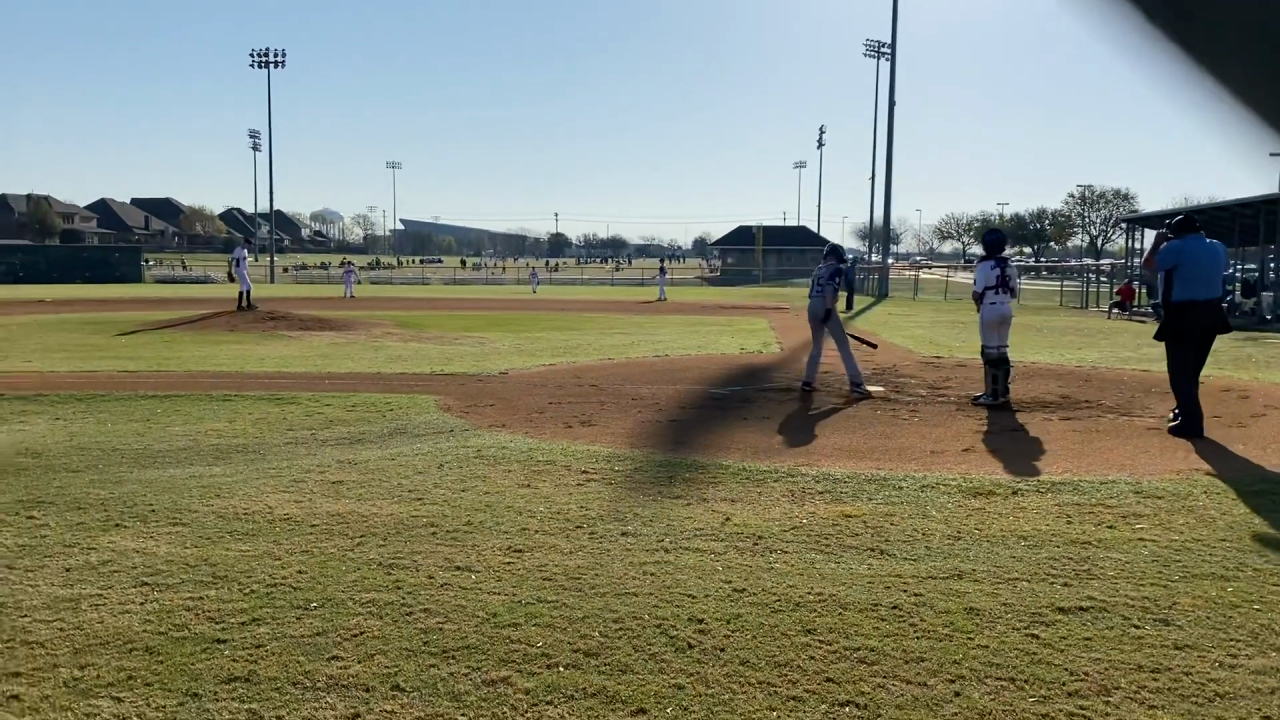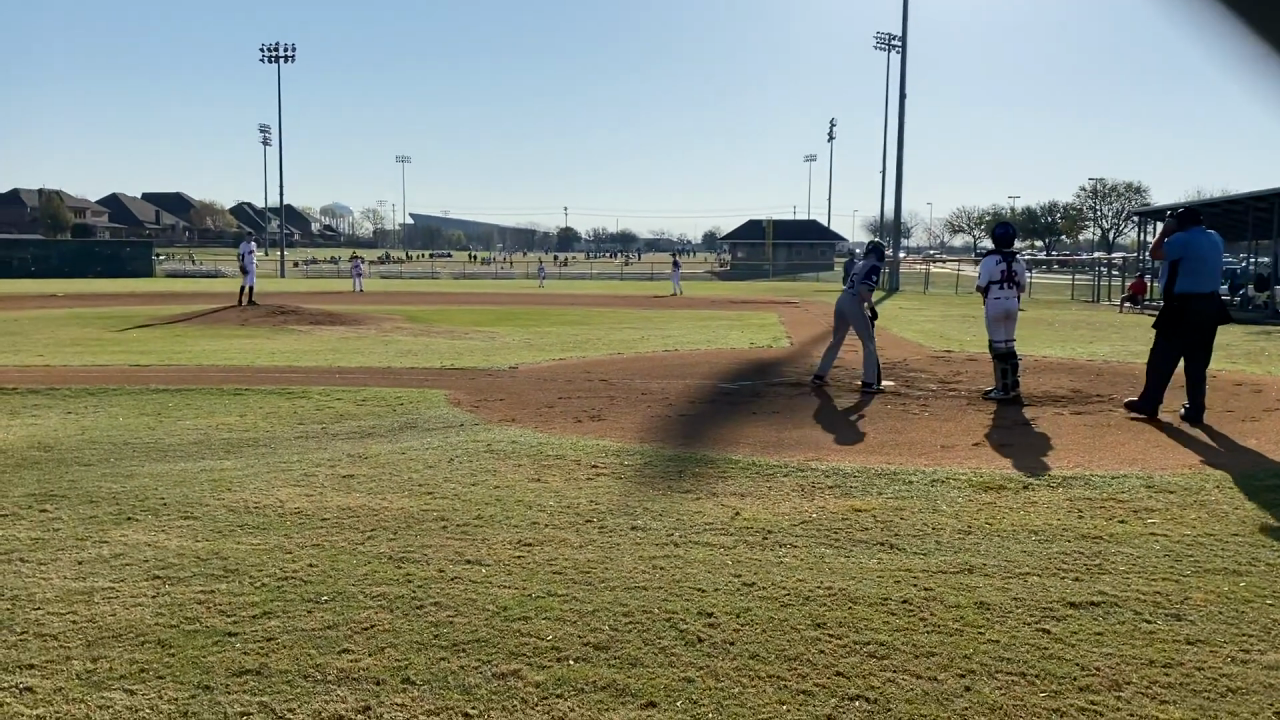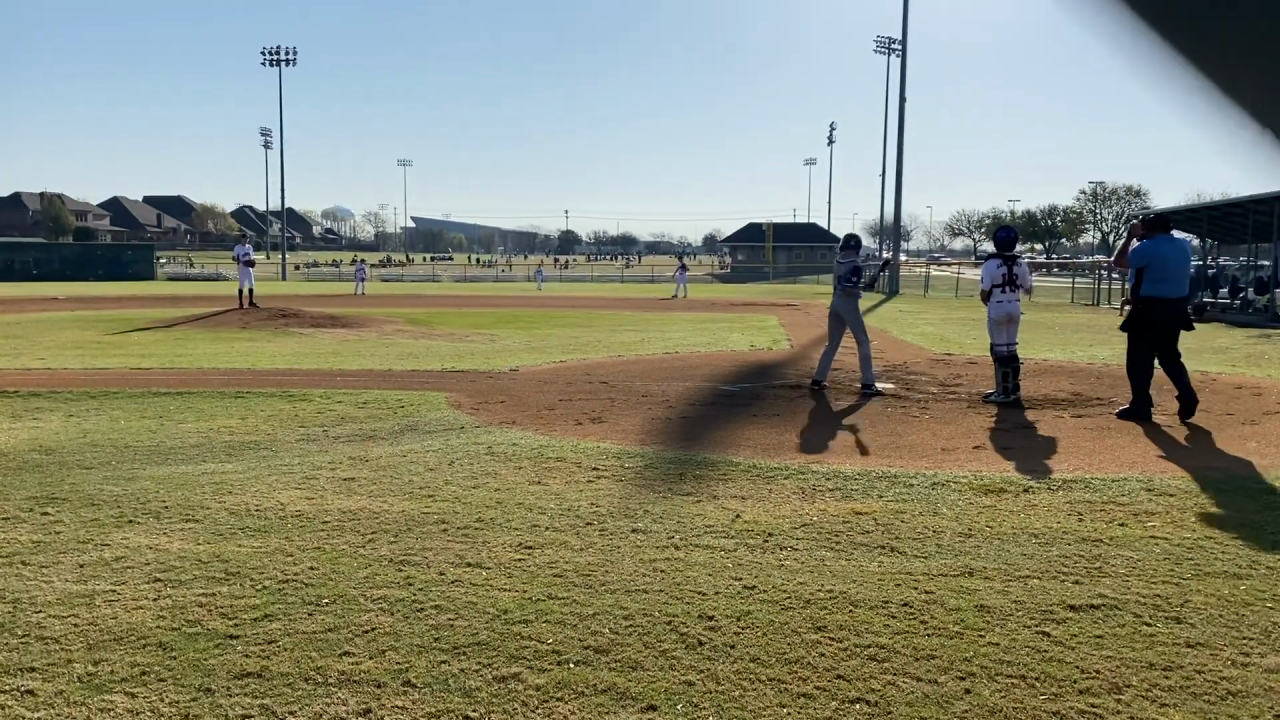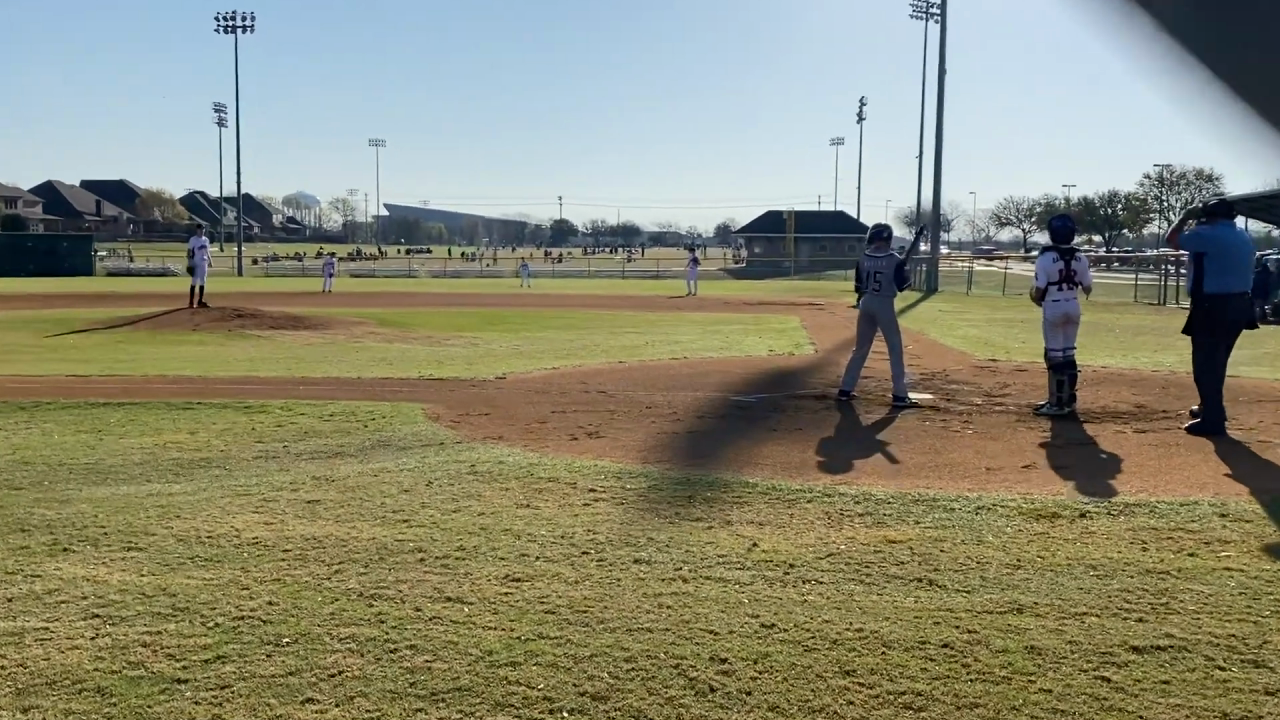
dt=0.5s
person 1, frame 1
left shoulder: (1177, 247)
right shoulder: (1217, 248)
left elbow: (1149, 265)
right elbow: (1225, 266)
left wrist: (1158, 242)
left hip: (1182, 315)
right hip: (1211, 314)
left knee: (1180, 370)
right knee: (1192, 369)
left ankle: (1190, 421)
right ankle: (1186, 416)
person 1, frame 2
left shoulder: (1183, 239)
right shoulder: (1215, 239)
left elbow: (1155, 253)
left wrist: (1166, 231)
left hip: (1182, 307)
right hip: (1209, 306)
left knee: (1162, 357)
right knee: (1197, 362)
left ankle: (1149, 403)
right ankle: (1195, 409)
person 1, frame 3
left shoulder: (1148, 248)
right shoulder: (1183, 245)
left elbow: (1119, 262)
left wrist: (1130, 237)
left hip: (1149, 311)
right hip: (1176, 310)
left knee: (1140, 360)
right knee: (1170, 357)
left ankle: (1141, 407)
right ankle: (1187, 399)
person 1, frame 4
left shoulder: (1208, 234)
right shoulder: (1244, 237)
left elbow: (1172, 240)
left wrist: (1186, 217)
right wrist: (1197, 226)
left hip: (1212, 308)
right hip: (1238, 306)
left knee: (1206, 364)
right knee: (1217, 363)
left ankle: (1212, 419)
right ankle: (1210, 410)
person 2, frame 1
left shoulder: (983, 265)
right shoulder: (1010, 267)
left elbow: (976, 294)
right elbow: (1014, 293)
left wrist: (977, 299)
left hip: (989, 310)
right hip: (1006, 309)
left knee: (990, 352)
right knee: (1002, 350)
left ankle: (992, 394)
right ankle: (1003, 392)
person 2, frame 2
left shoulder: (989, 260)
right shoulder: (1019, 261)
left elbow: (979, 287)
right elbow: (1022, 288)
left wrist: (988, 289)
left hip: (995, 305)
right hip: (1012, 304)
left knee: (998, 346)
right knee: (1009, 344)
left ankle: (1002, 389)
right ankle: (1013, 386)
person 2, frame 3
left shoulder: (991, 264)
right shoulder: (1020, 264)
left elbow: (984, 292)
right elbow: (1028, 290)
left wrist: (987, 301)
left hip: (997, 309)
right hip: (1014, 308)
left knee: (999, 350)
right knee: (1011, 348)
left ankle: (1003, 392)
right ankle: (1014, 389)
person 2, frame 4
left shoulder: (1046, 257)
right shoulder: (1080, 258)
left elbow: (1038, 291)
right elbow: (1087, 289)
left wrist: (1036, 298)
left hip: (1053, 309)
right hip: (1073, 308)
left knee: (1054, 355)
right knee: (1068, 353)
left ankle: (1057, 403)
right ankle: (1069, 400)
person 3, frame 1
left shoulder: (818, 270)
right shoulder: (837, 269)
right elbow: (830, 288)
right wrist: (829, 309)
left hip: (812, 306)
right hip: (824, 308)
left knee: (817, 346)
right knee: (843, 345)
left ankle: (808, 382)
right ankle: (856, 384)
person 3, frame 2
left shoulder: (858, 265)
right shoulder: (874, 267)
right elbow: (864, 289)
left wrist: (865, 310)
right wrist: (872, 309)
left hip: (841, 301)
right hip: (853, 305)
left knee: (836, 341)
right knee: (869, 343)
left ankle: (819, 376)
right ankle: (869, 382)
person 3, frame 3
left shoulder: (837, 263)
right shoulder: (855, 265)
right elbow: (850, 289)
left wrist: (858, 285)
right wrist: (861, 287)
left hip: (835, 303)
right hip: (849, 305)
left knee: (832, 344)
right knee: (863, 343)
left ankle: (818, 380)
right ankle: (867, 383)
person 3, frame 4
left shoulder: (863, 259)
right shoulder: (895, 260)
left elbow: (858, 288)
right elbow: (902, 286)
left hip: (866, 304)
right hip: (885, 305)
left knee: (860, 349)
right knee: (895, 350)
left ankle: (845, 389)
right ankle: (899, 395)
